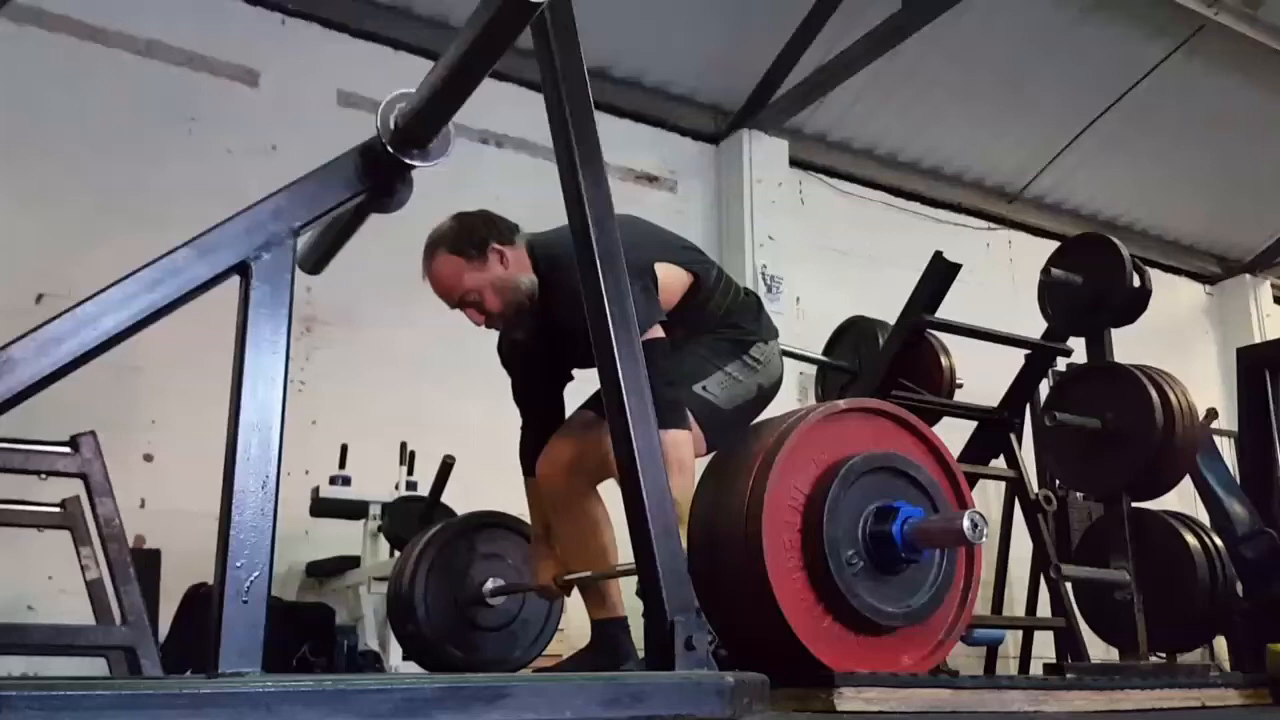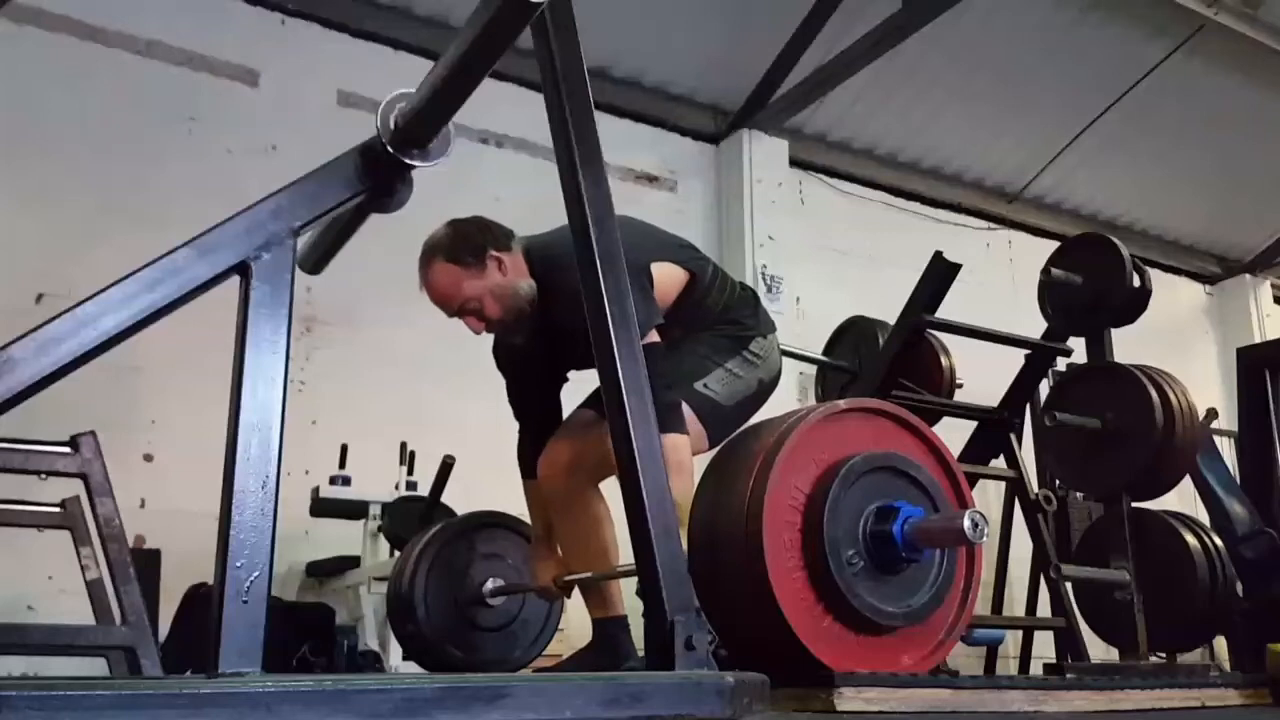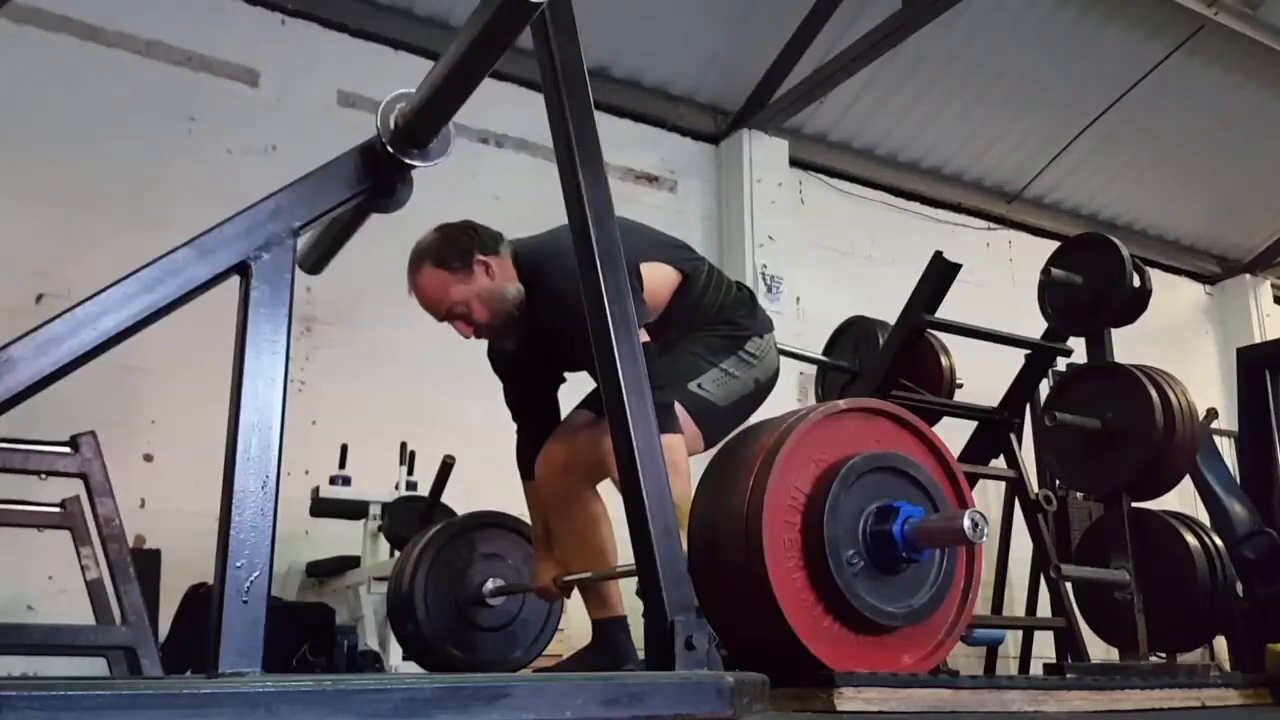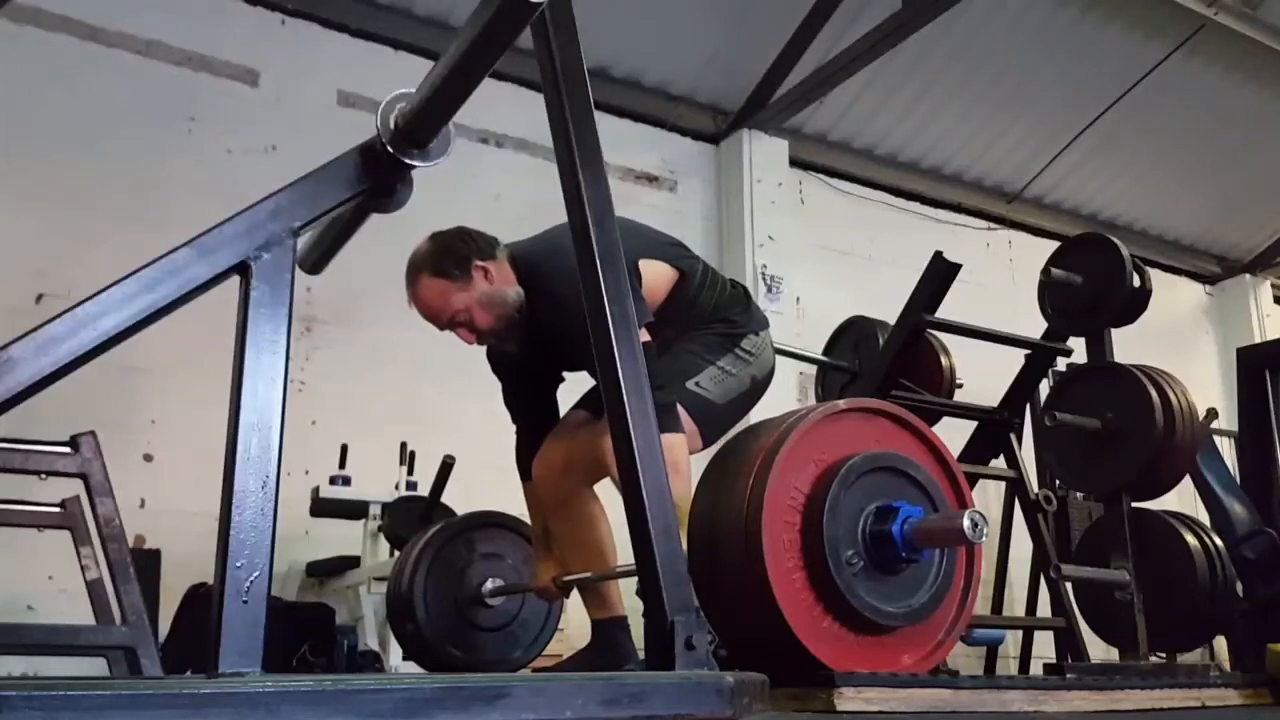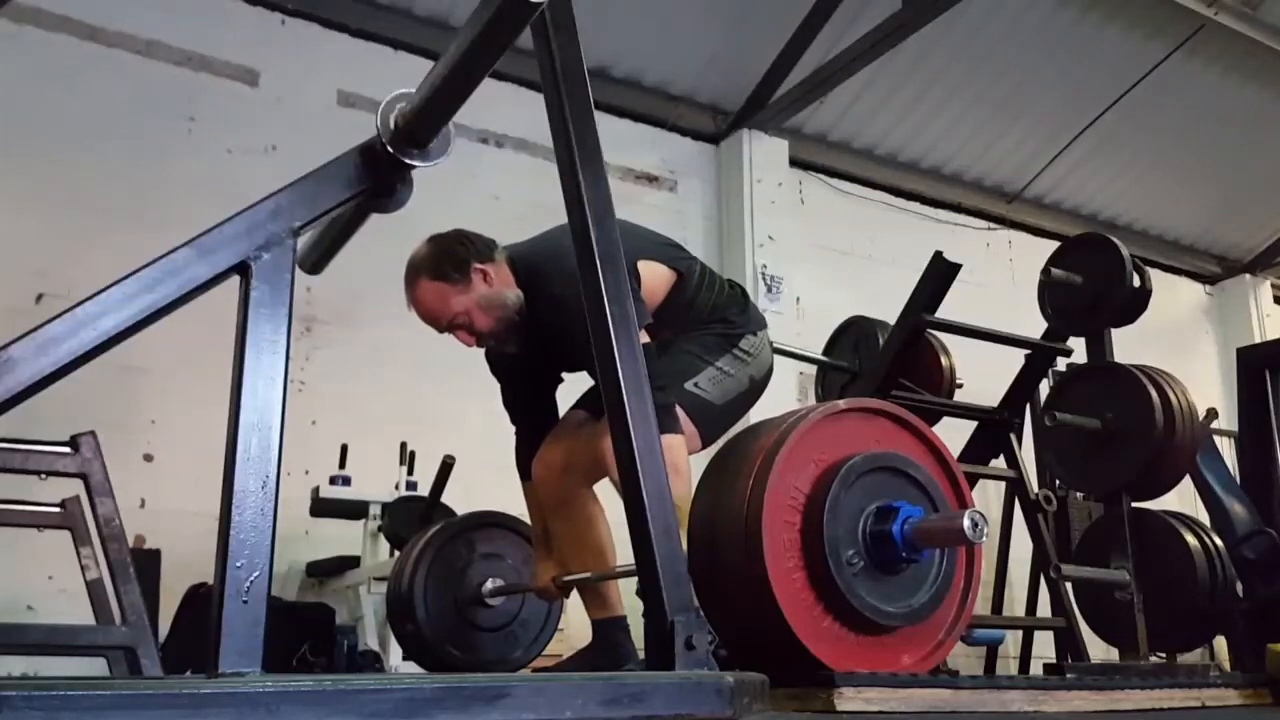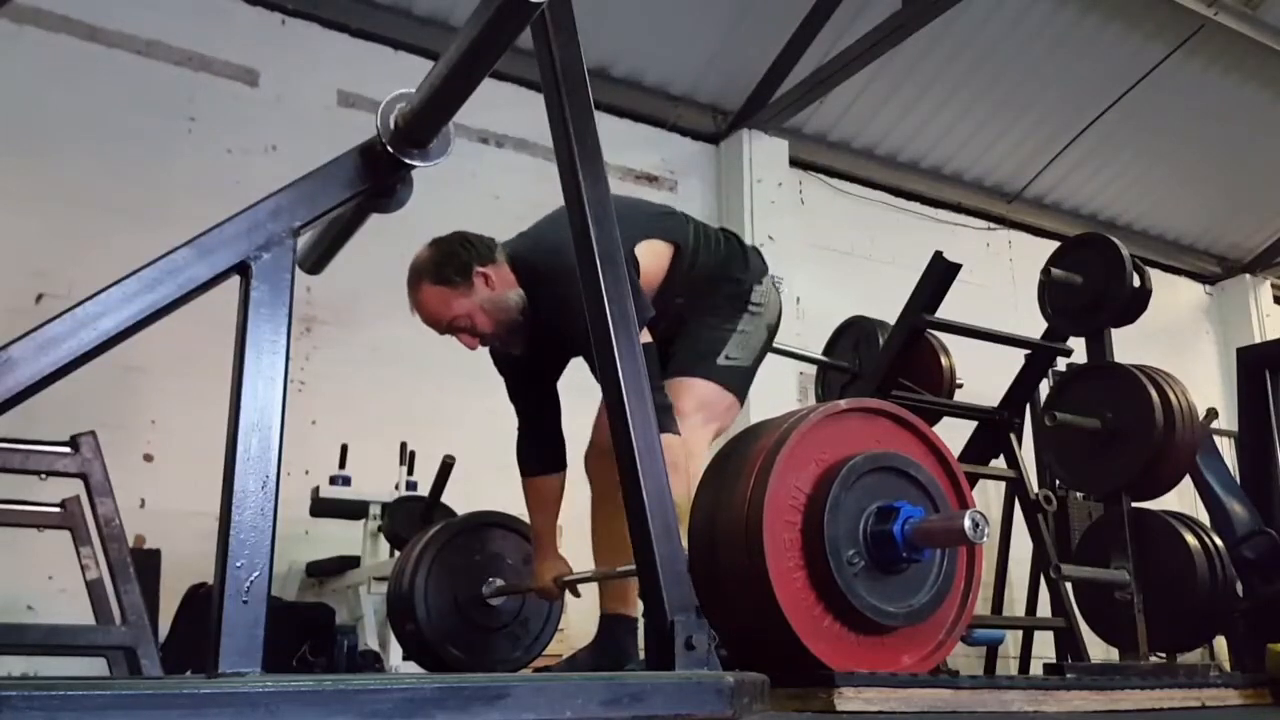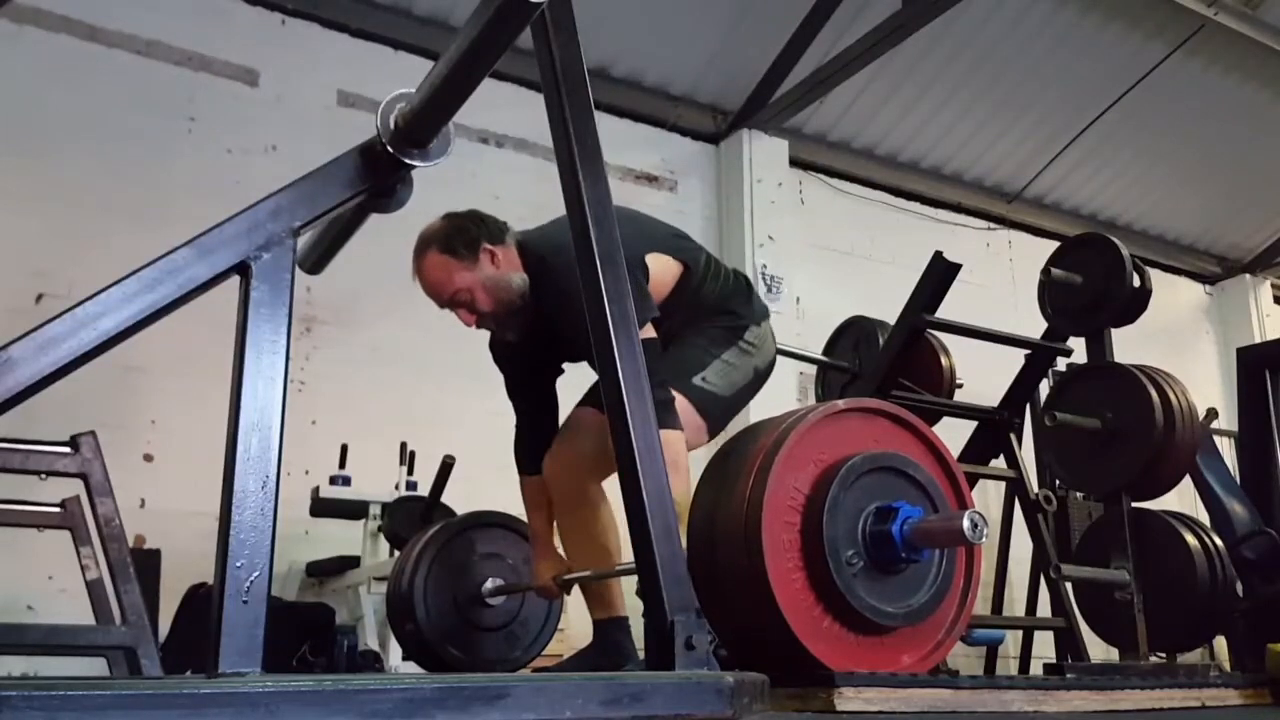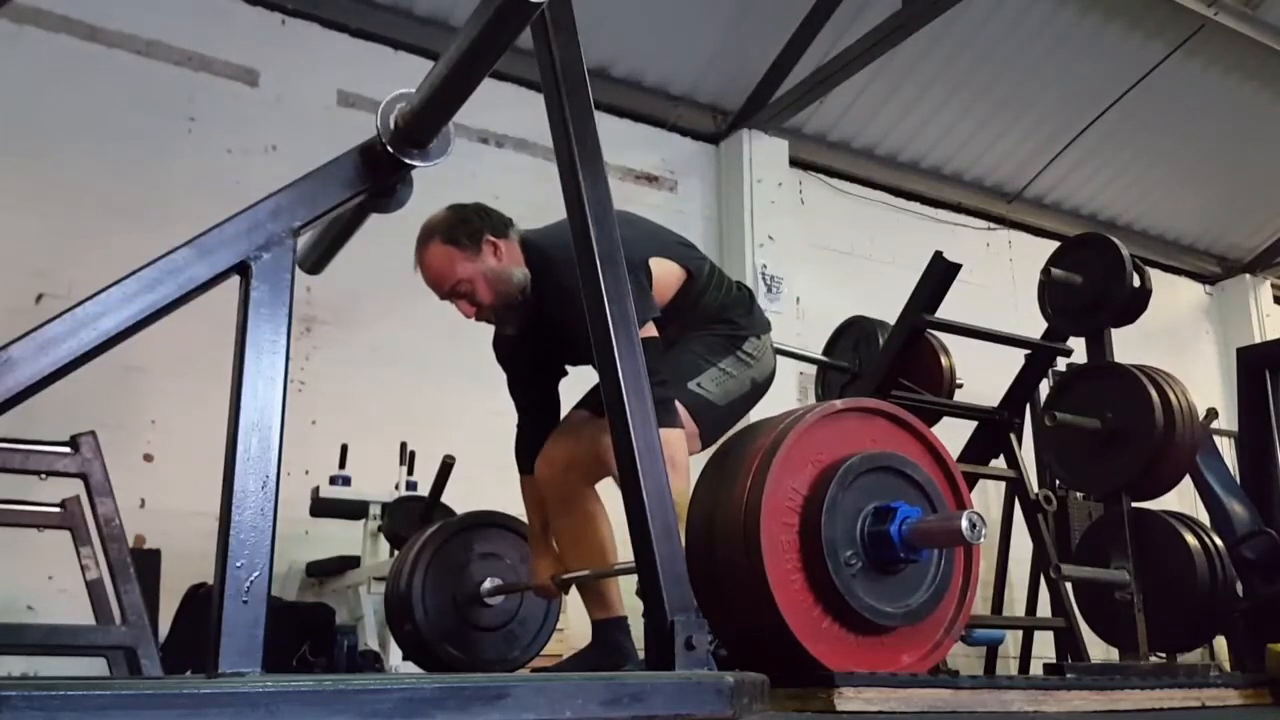
dt=0.3s
person 1, frame 1
right shoulder: (521, 333)
left elbow: (660, 399)
right elbow: (538, 432)
left wrist: (682, 544)
right wrist: (543, 551)
left hip: (735, 346)
right knee: (559, 465)
right ankle: (612, 643)
person 1, frame 2
left shoulder: (583, 273)
right shoulder: (517, 335)
left elbow: (657, 401)
right elbow: (536, 435)
right wrist: (543, 552)
left hip: (732, 341)
right knee: (561, 464)
right ankle: (612, 642)
person 1, frame 3
left shoulder: (572, 275)
right shoulder: (510, 334)
left elbow: (650, 405)
right elbow: (535, 438)
right wrist: (544, 553)
left hip: (731, 341)
right hip: (666, 352)
right knee: (558, 465)
right ankle: (611, 643)
person 1, frame 4
left shoulder: (572, 277)
right shoulder: (510, 337)
left elbow: (651, 403)
right elbow: (534, 438)
left wrist: (681, 544)
right wrist: (544, 553)
left hip: (727, 339)
right hip: (660, 351)
right knee: (556, 466)
right ankle: (612, 642)
person 1, frame 5
left shoulder: (572, 280)
right shoulder: (508, 333)
left elbow: (650, 405)
right elbow: (534, 440)
right wrist: (544, 554)
left hip: (724, 338)
right hip: (662, 350)
right knee: (557, 464)
right ankle: (611, 642)
person 1, frame 6
left shoulder: (571, 274)
right shoulder: (514, 323)
left elbow: (649, 401)
right elbow: (539, 437)
right wrist: (544, 551)
left hip: (731, 294)
right hip: (668, 315)
left knee: (679, 434)
right knee: (606, 458)
right ankle: (617, 639)
person 1, frame 7
left shoulder: (579, 269)
right shoulder: (513, 328)
left elbow: (651, 397)
right elbow: (534, 433)
right wrist: (542, 551)
left hip: (728, 330)
right hip: (664, 343)
right knee: (567, 464)
right ankle: (612, 642)
person 1, frame 8
left shoulder: (582, 267)
right shoulder: (517, 327)
left elbow: (652, 397)
right elbow: (535, 432)
right wrist: (541, 549)
left hip: (728, 339)
right hip: (658, 352)
right knee: (558, 466)
right ankle: (611, 641)
